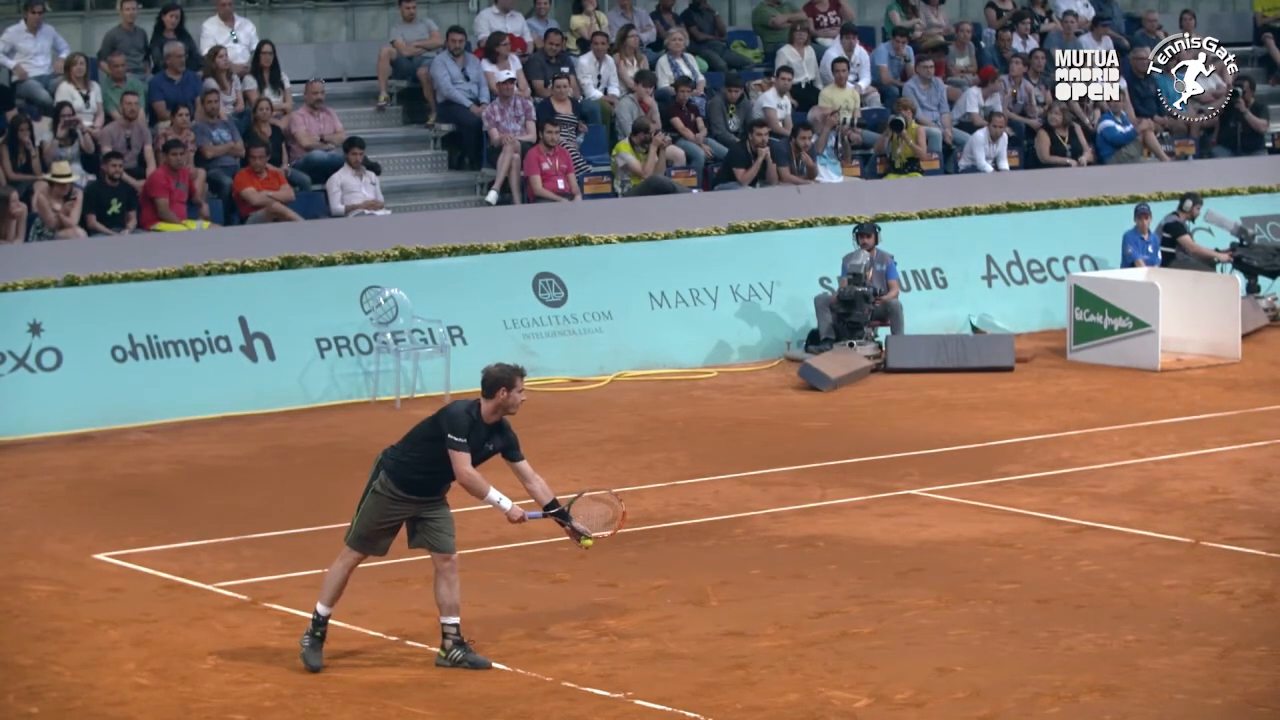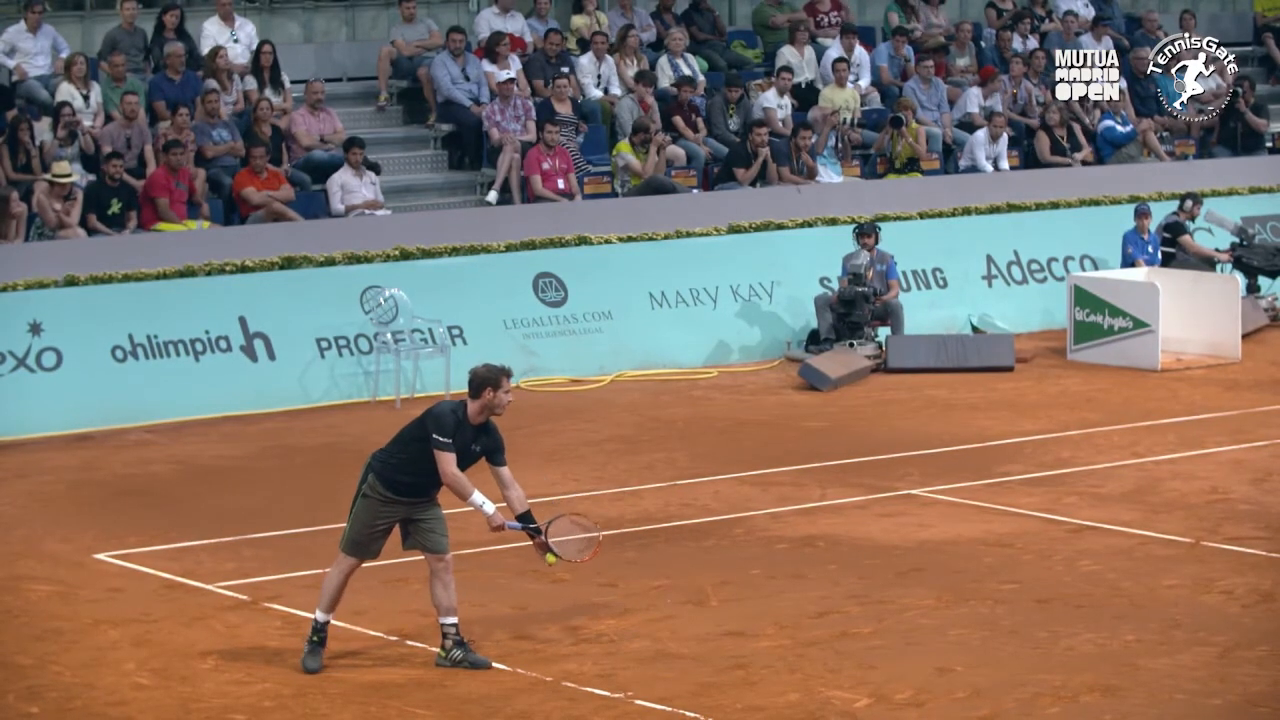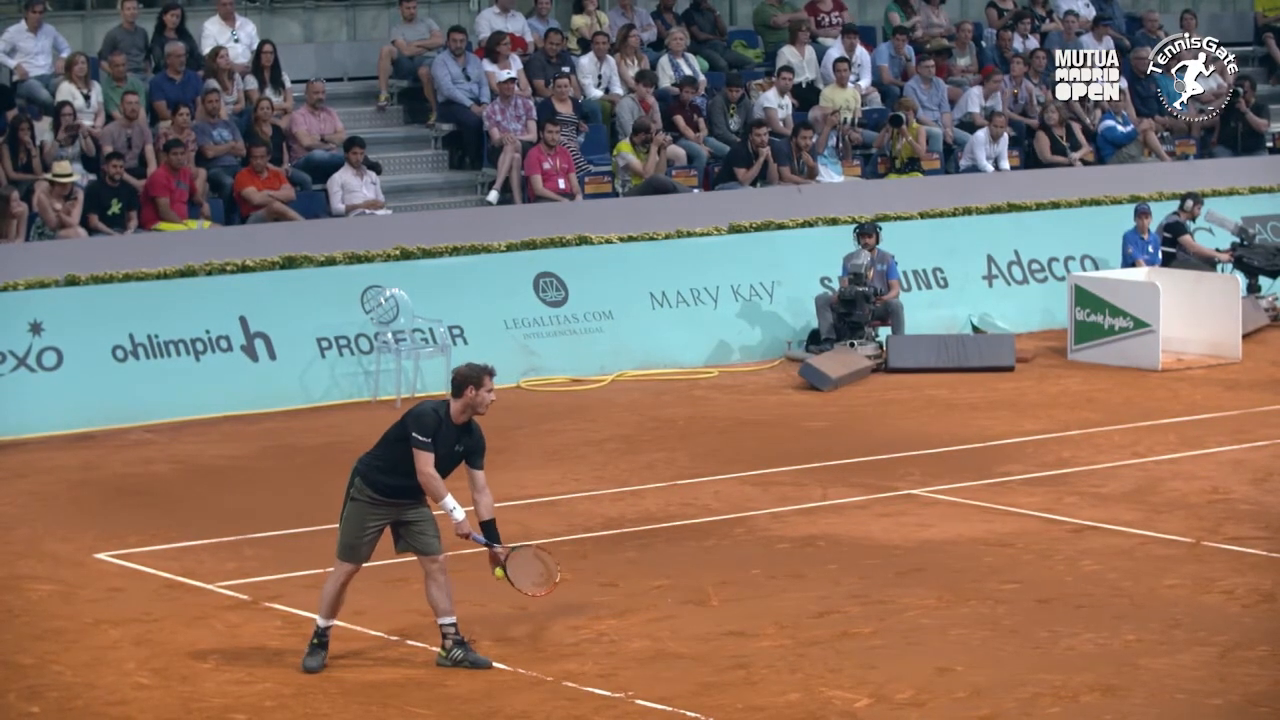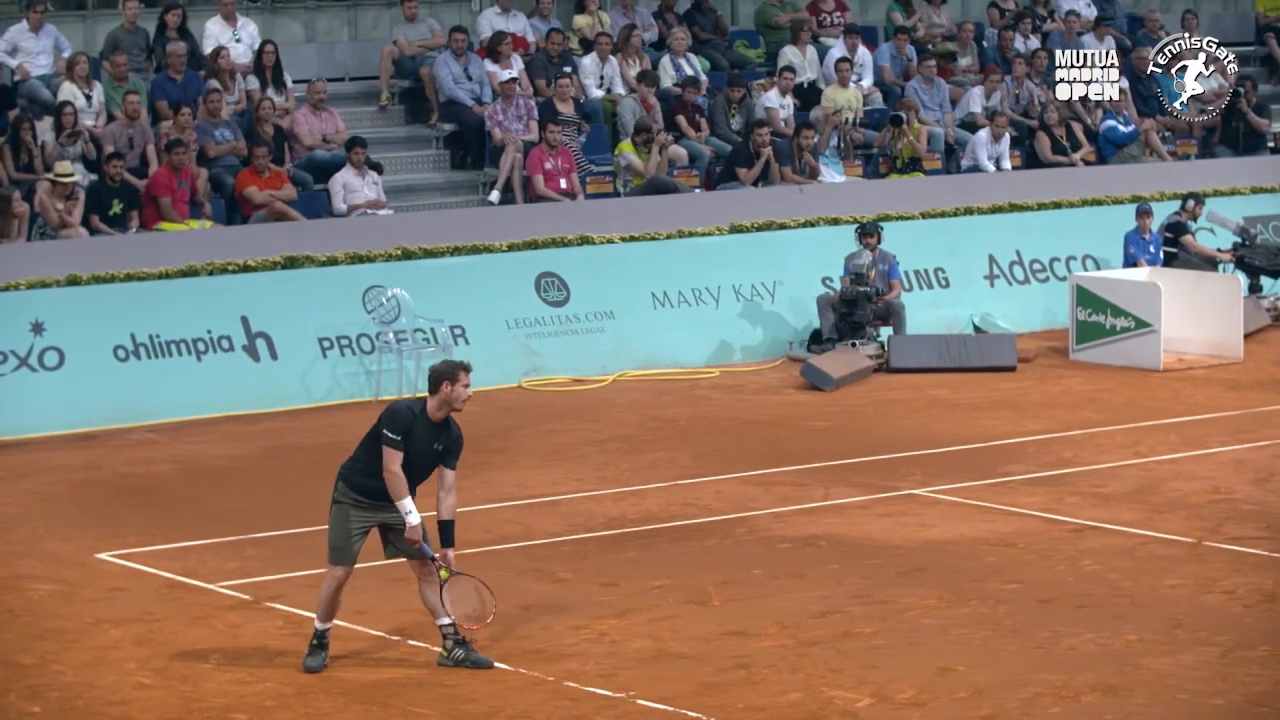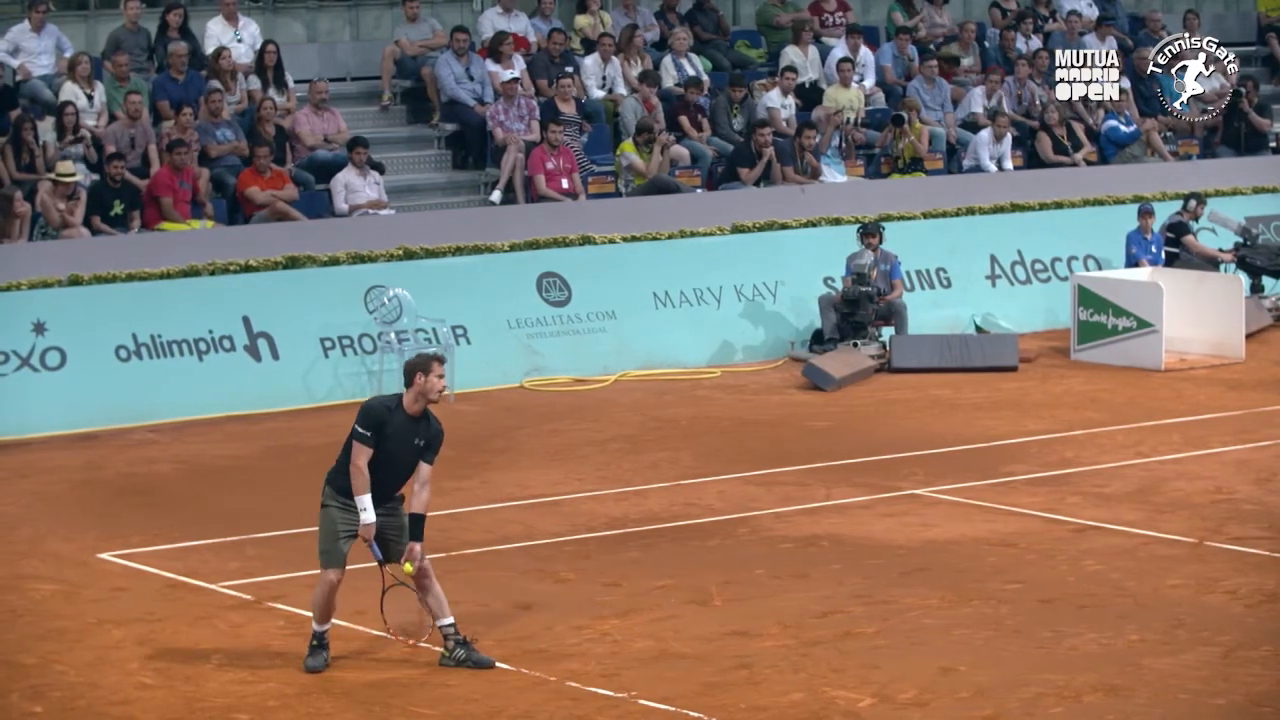
dt=0.5s
person 1, frame 1
left shoulder: (502, 433)
right shoulder: (459, 415)
left elbow: (532, 481)
right elbow: (464, 474)
left wrist: (564, 519)
right wrist: (505, 506)
left hip: (431, 496)
right hip: (391, 485)
left knee: (448, 561)
right knee: (351, 556)
left ankle: (451, 644)
right ankle: (316, 632)
person 1, frame 2
left shoulder: (489, 435)
right shoulder: (444, 416)
left elbow: (510, 487)
right elbow: (449, 475)
left wrist: (534, 532)
right wrist: (488, 510)
left hip: (422, 497)
right hip: (382, 489)
left knee: (442, 561)
right knee: (348, 562)
left ankle: (451, 645)
right ankle: (316, 638)
person 1, frame 3
left shoulder: (473, 436)
right shoulder: (426, 415)
left elbow: (481, 491)
right elbow: (425, 474)
left wrist: (493, 541)
right wrist: (457, 515)
left hip: (411, 499)
right hip: (369, 493)
left knee: (436, 563)
right knee: (346, 568)
left ankle: (452, 645)
right ankle: (319, 641)
person 1, frame 4
left shoulder: (452, 435)
right shoulder: (400, 414)
left elbow: (447, 491)
right elbow: (391, 471)
left wrist: (447, 543)
right wrist: (413, 519)
left hip: (398, 501)
right hip: (355, 497)
left knee: (427, 566)
right knee: (339, 573)
left ankle: (452, 644)
right ankle: (319, 642)
person 1, frame 5
left shoulder: (432, 430)
right shoulder: (376, 410)
left elbow: (422, 485)
right elbow: (358, 465)
left wrist: (415, 538)
right wrist: (365, 517)
left hip: (388, 503)
right hip: (344, 501)
left knee: (423, 569)
right knee: (332, 577)
left ankle: (454, 645)
right ankle: (318, 643)
